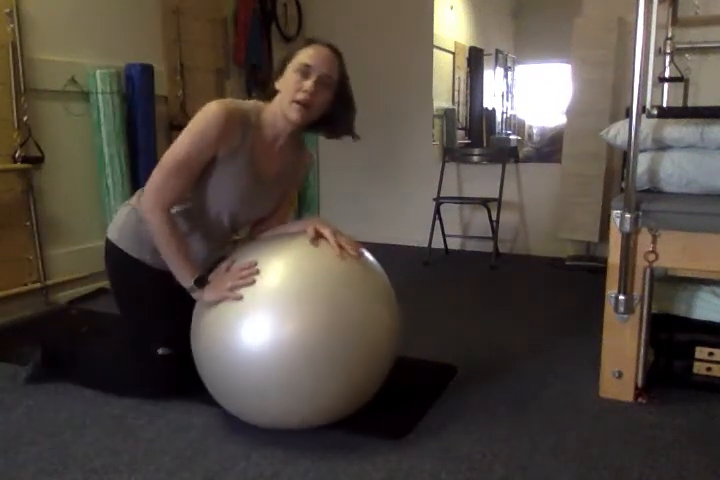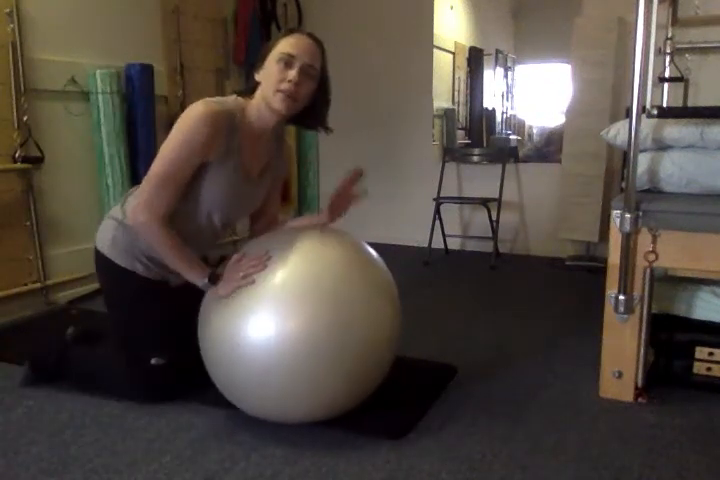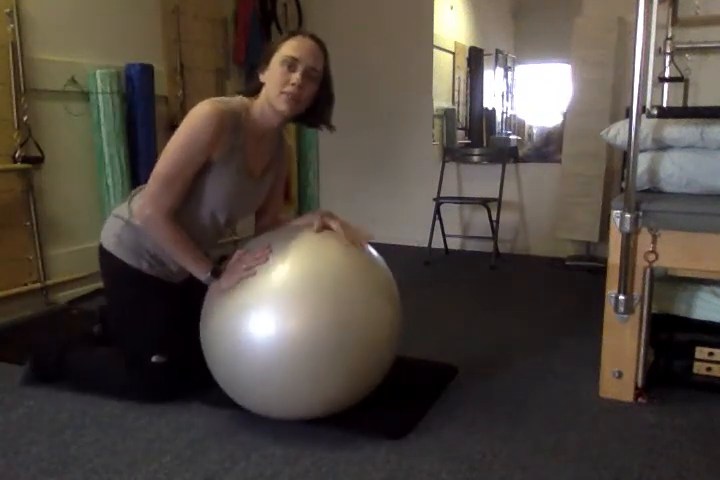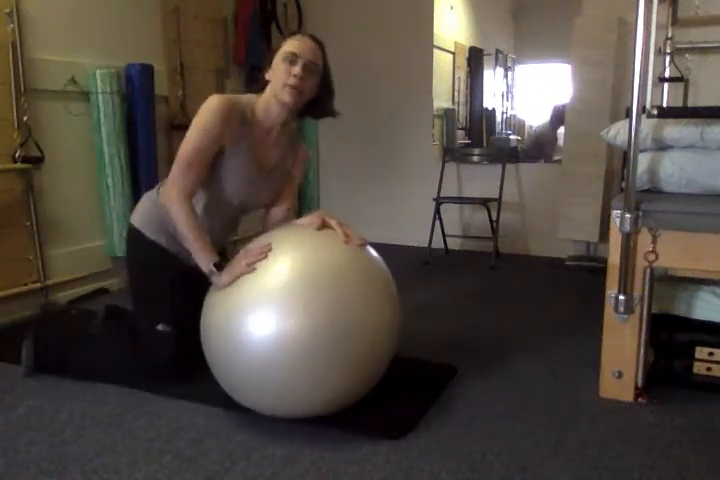
dt=0.5s
person 1, frame 1
left shoulder: (299, 161)
right shoulder: (225, 118)
left elbow: (258, 232)
right elbow: (152, 202)
left wrist: (305, 226)
right wrist: (198, 284)
left hip: (203, 257)
right hip: (143, 247)
right knee: (167, 375)
left ankle: (95, 339)
right ankle: (63, 350)
person 1, frame 2
left shoulder: (279, 152)
right shoulder: (210, 118)
left elbow: (262, 232)
right elbow: (144, 215)
left wrist: (319, 218)
right wrist: (211, 281)
left hip: (184, 260)
right hip: (132, 255)
left knee: (203, 360)
right knee: (161, 381)
left ankle: (91, 337)
right ankle: (56, 357)
person 1, frame 3
left shoulder: (279, 151)
right shoulder: (215, 116)
left elbow: (267, 231)
right elbow: (152, 209)
left wrist: (314, 220)
right wrist: (215, 276)
left hip: (185, 258)
right hip: (136, 253)
left knee: (206, 357)
right knee: (164, 382)
left ankle: (117, 329)
right ankle: (53, 356)
person 1, frame 4
left shoulder: (296, 152)
right shoulder: (224, 110)
left elbow: (274, 225)
right elbow: (175, 195)
left wrist: (310, 222)
right wrist: (218, 269)
left hip: (208, 247)
right hip: (160, 236)
left knee: (206, 344)
right knee: (167, 362)
left ankle: (112, 323)
right ankle: (52, 349)
